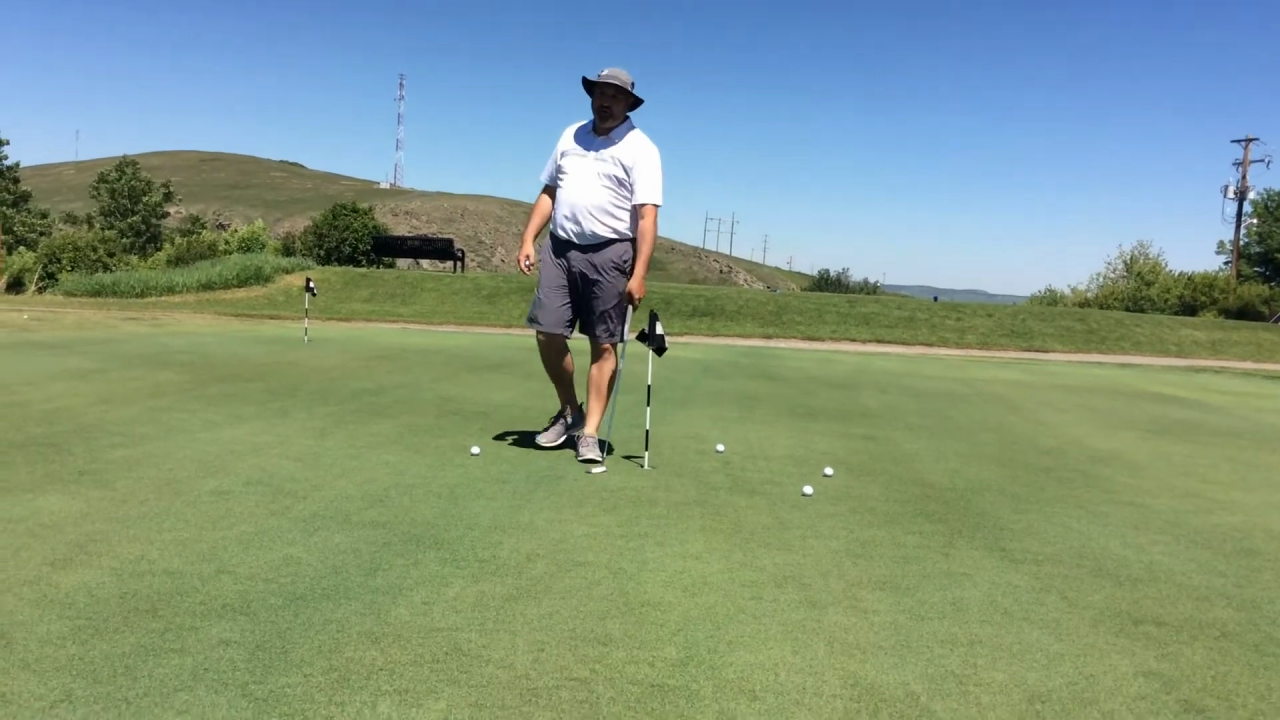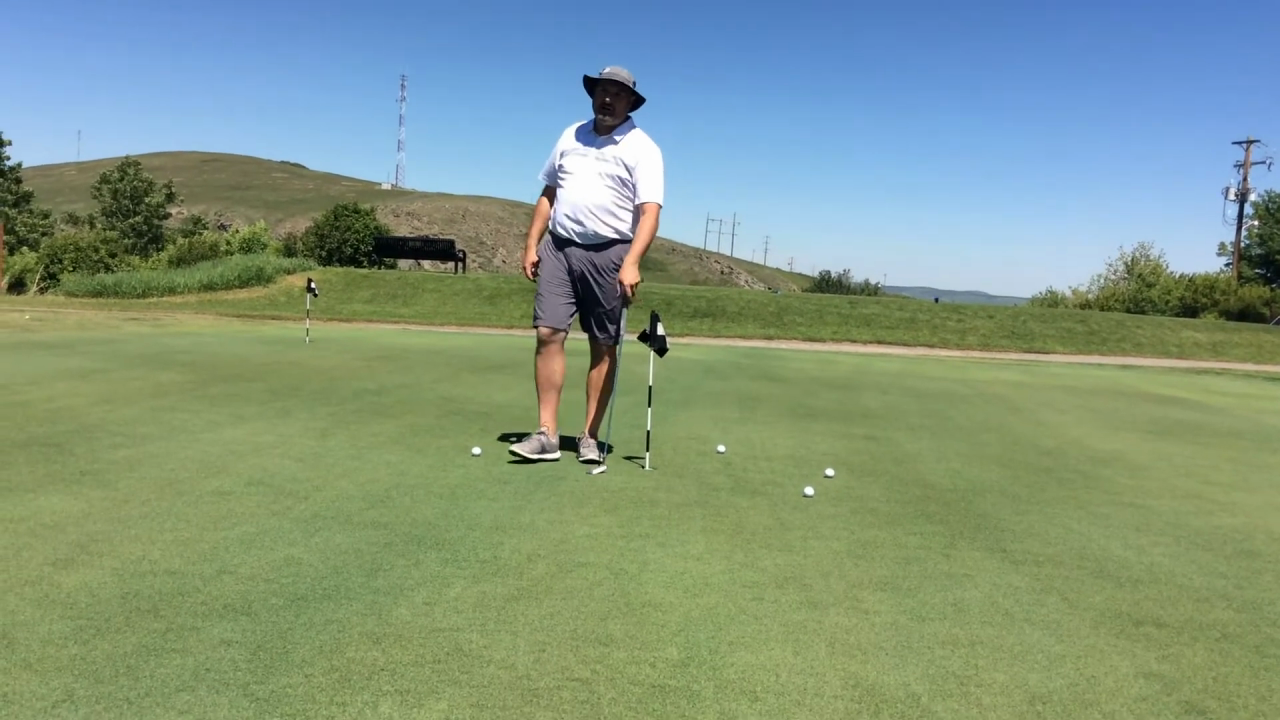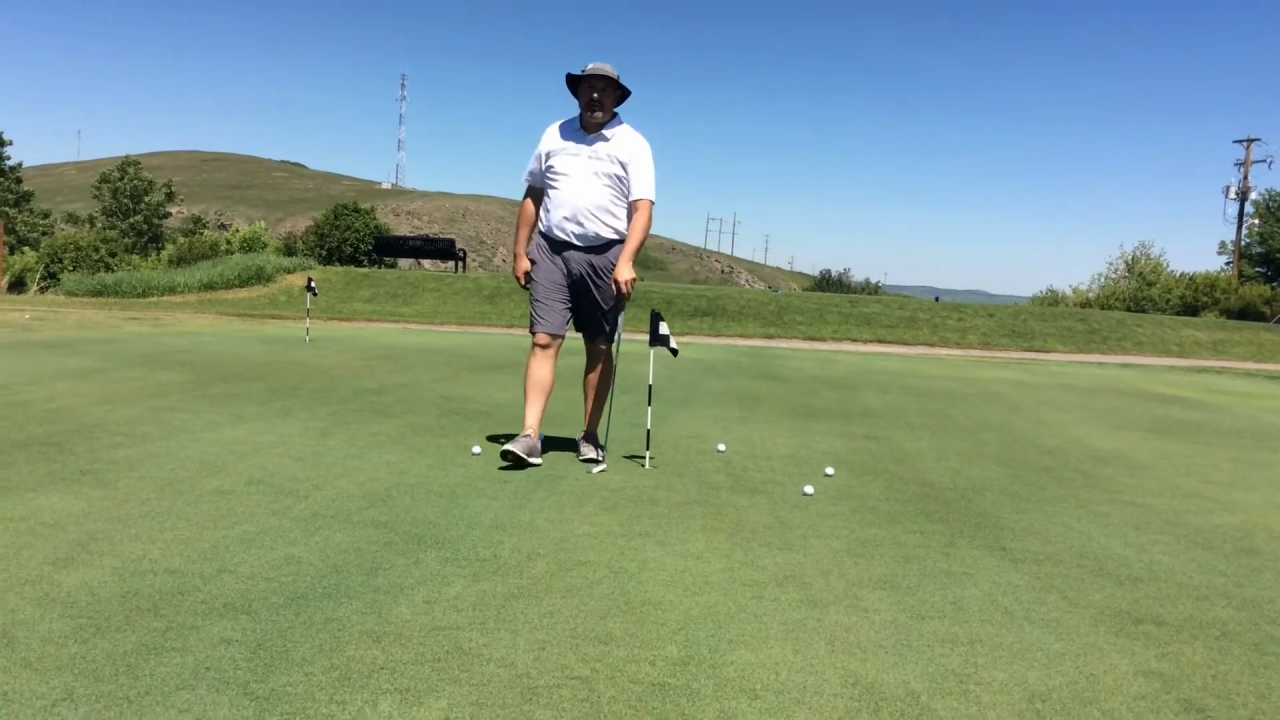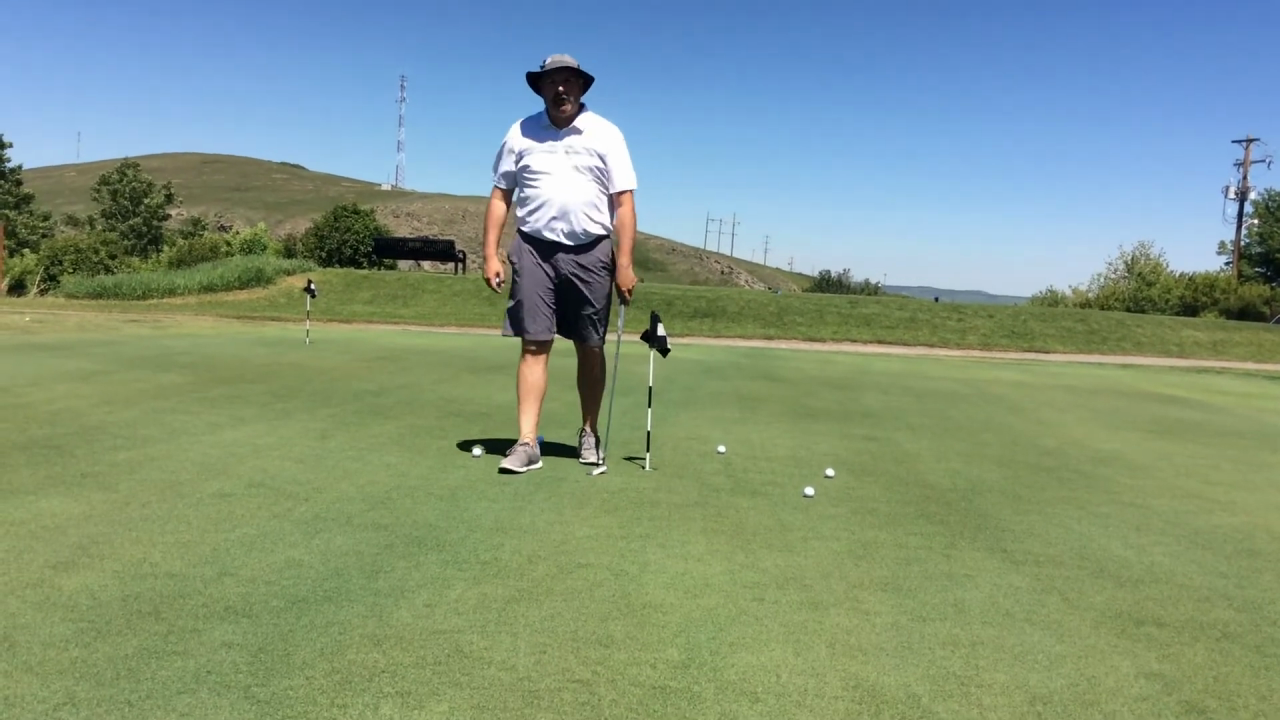
dt=0.3s
person 1, frame 1
left shoulder: (640, 148)
right shoulder: (571, 136)
left elbow: (647, 215)
right elbow: (548, 192)
left wrist: (639, 274)
right wrist: (528, 239)
left hip: (608, 254)
right hip: (559, 248)
left knee: (604, 344)
right knee: (548, 334)
left ankle: (590, 434)
right ankle: (570, 410)
person 1, frame 2
left shoulder: (643, 148)
right shoulder: (570, 136)
left elbow: (649, 211)
right elbow: (548, 196)
left wrist: (631, 263)
right wrist: (531, 245)
left hip: (609, 254)
right hip: (558, 248)
left knee: (603, 347)
right knee: (548, 335)
left ankle: (590, 435)
right ankle: (547, 434)
person 1, frame 3
left shoulder: (633, 144)
right shoulder: (554, 135)
left elbow: (642, 208)
right elbow: (532, 197)
left wrist: (626, 260)
right wrist: (520, 253)
left hip: (604, 255)
right hip: (552, 251)
left knee: (599, 347)
right knee: (544, 341)
left ankle: (589, 434)
right ankle: (530, 436)
person 1, frame 4
left shoulder: (606, 134)
right shoulder: (520, 133)
left elbow: (624, 202)
right elbow: (500, 195)
left wrist: (625, 263)
right wrist: (491, 254)
left hip: (590, 253)
right hip: (534, 250)
left knee: (590, 347)
right knee: (534, 345)
left ankle: (589, 432)
right ankle: (527, 442)
